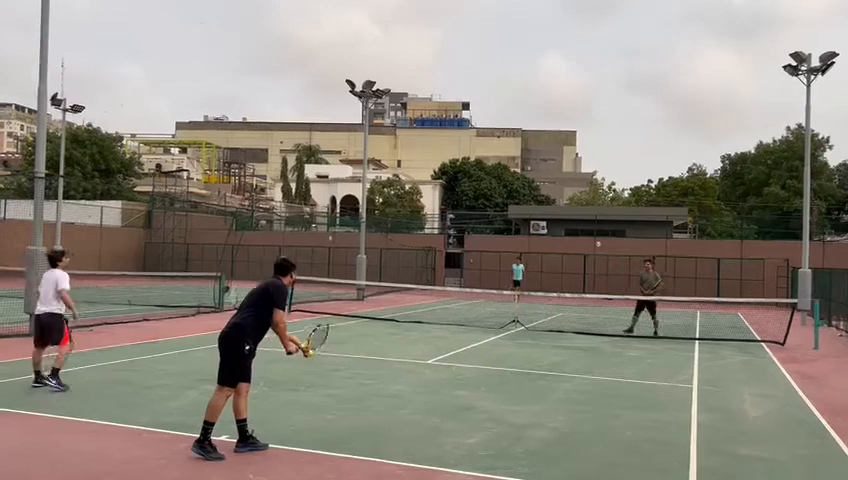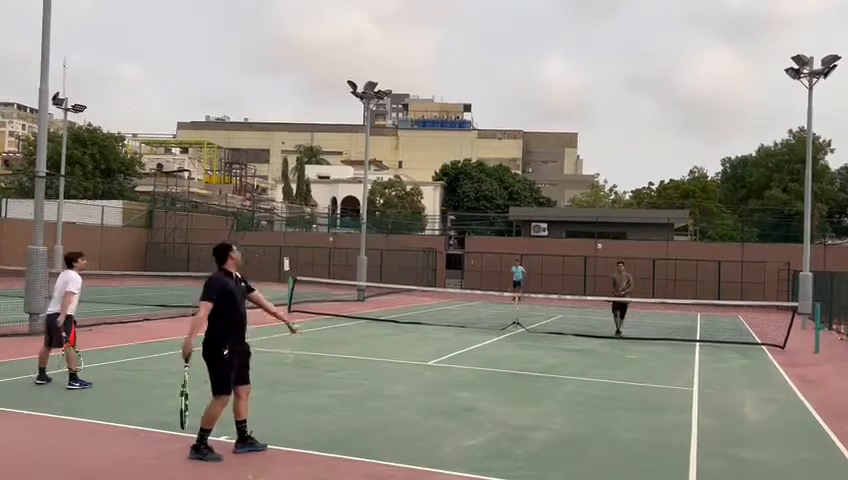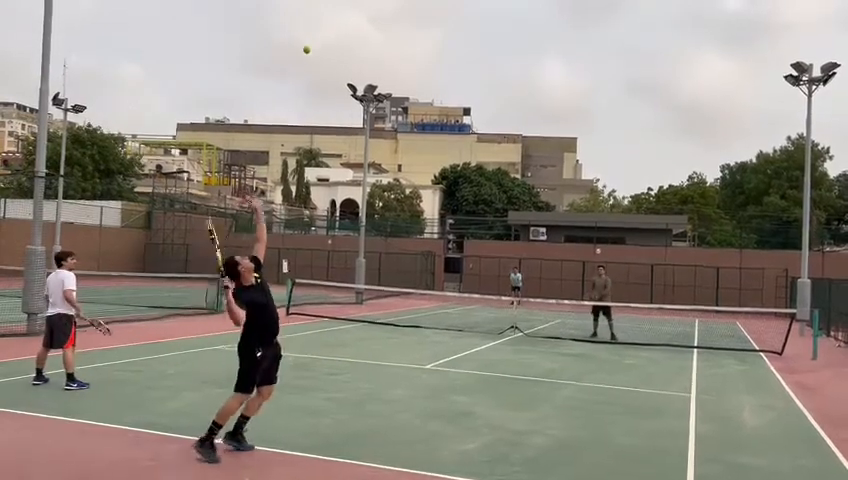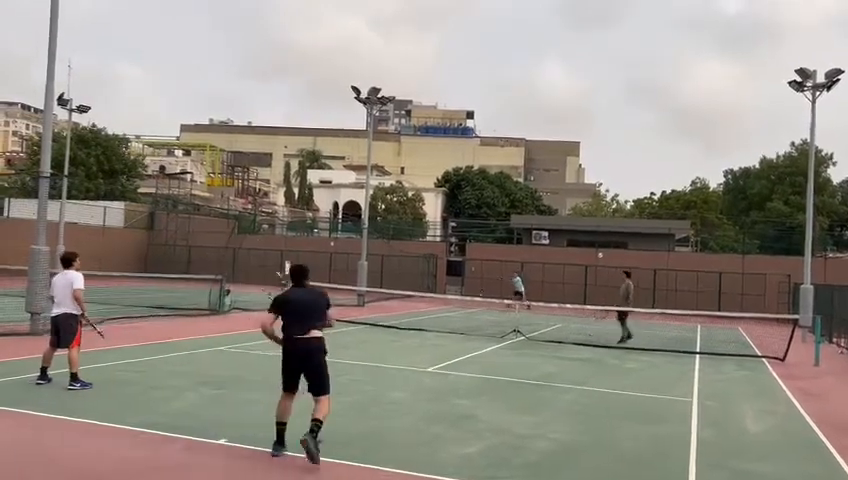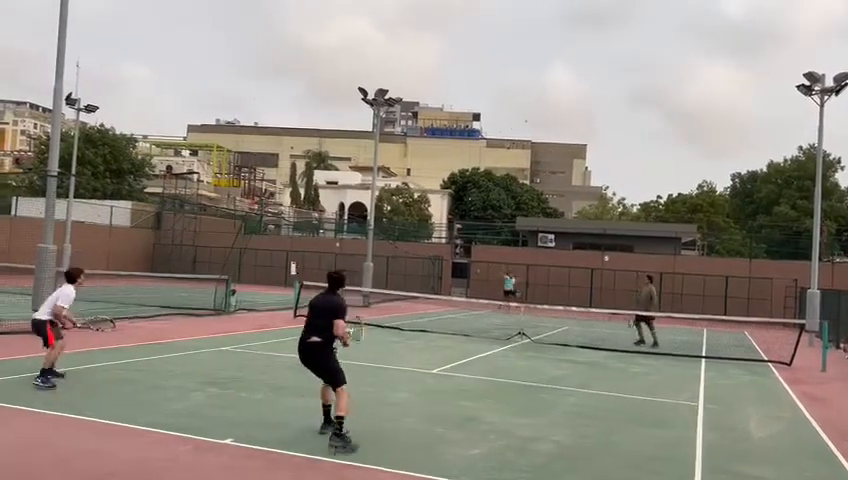
dt=1s
person 1, frame 1
left shoulder: (269, 286)
right shoulder: (280, 288)
left elbow: (274, 324)
right elbow: (279, 323)
left wrist: (296, 342)
right wrist: (287, 345)
left hip: (238, 340)
right hip: (238, 340)
left knee: (242, 389)
right knee: (225, 390)
left ankle: (244, 439)
right ankle: (203, 441)
person 1, frame 2
left shoulder: (239, 279)
right shoulder: (216, 280)
left elbow: (261, 300)
right elbow: (203, 311)
left wrist: (285, 319)
right wrist: (190, 339)
left hip: (237, 345)
right hip: (219, 347)
left knee: (242, 391)
right knee: (221, 396)
left ankle: (243, 439)
right ankle: (199, 445)
person 1, frame 3
left shoulder: (257, 275)
right shoulder: (242, 294)
left elbow: (261, 241)
right elbow: (238, 321)
left wrist: (259, 213)
right wrist: (228, 297)
left hip: (270, 345)
right hip: (255, 348)
left knee: (265, 392)
right knee: (241, 395)
left ankle: (235, 435)
right ankle: (206, 441)
person 1, frame 4
left shoulder: (282, 297)
right shoulder: (321, 295)
left elbow: (266, 327)
right elbow: (329, 323)
left wrist: (280, 341)
left hip: (291, 347)
right hip: (314, 346)
left knee: (287, 394)
right knee: (322, 400)
left ankle: (279, 442)
right ankle: (311, 436)
person 1, frame 5
left shoulder: (316, 299)
right shoulder: (338, 303)
right elbow: (338, 332)
left wrist: (342, 335)
right wrist: (346, 341)
left hip: (304, 348)
right hip: (320, 349)
left knee: (328, 381)
right knee: (341, 390)
left ankle: (328, 422)
right ankle: (338, 434)
person 2, frame 1
left shoulder: (47, 274)
right shoulder: (62, 275)
right elbow: (64, 295)
right wrist: (74, 309)
left hip: (39, 313)
right hip: (54, 315)
left knee: (39, 347)
right knee: (66, 345)
left ankle: (38, 378)
right ankle: (53, 376)
person 2, frame 2
left shoulder: (63, 274)
right shoulder: (75, 277)
right elbow: (67, 297)
right wrist: (62, 316)
left hip: (51, 313)
right hip: (64, 316)
left knee: (47, 346)
right knee: (70, 347)
left ankle: (41, 375)
right ankle: (73, 380)
person 2, frame 3
left shoulder: (51, 276)
right shoulder: (68, 275)
left elbow: (47, 297)
right elbow: (68, 295)
right wrist: (78, 309)
left hip: (51, 315)
right hip: (64, 316)
left knee: (45, 347)
right knee: (68, 347)
left ankle: (38, 376)
right ankle: (71, 380)
person 2, frame 4
left shoulder: (56, 277)
right shoulder: (77, 275)
left elbow: (52, 297)
right elbow: (77, 294)
right wrist: (83, 310)
left hip: (55, 315)
right hip: (69, 316)
left knee: (52, 346)
right knee: (74, 347)
left ankle: (42, 375)
right ankle: (74, 380)
person 2, frame 5
left shoulder: (67, 289)
right shoulder: (69, 292)
left elbow: (63, 310)
right elbow: (57, 311)
left wrist: (72, 321)
right wrist: (64, 324)
left hip: (42, 320)
right hip: (43, 321)
left knee: (58, 344)
right knee: (58, 345)
left ankle: (48, 370)
right ankle: (42, 377)
